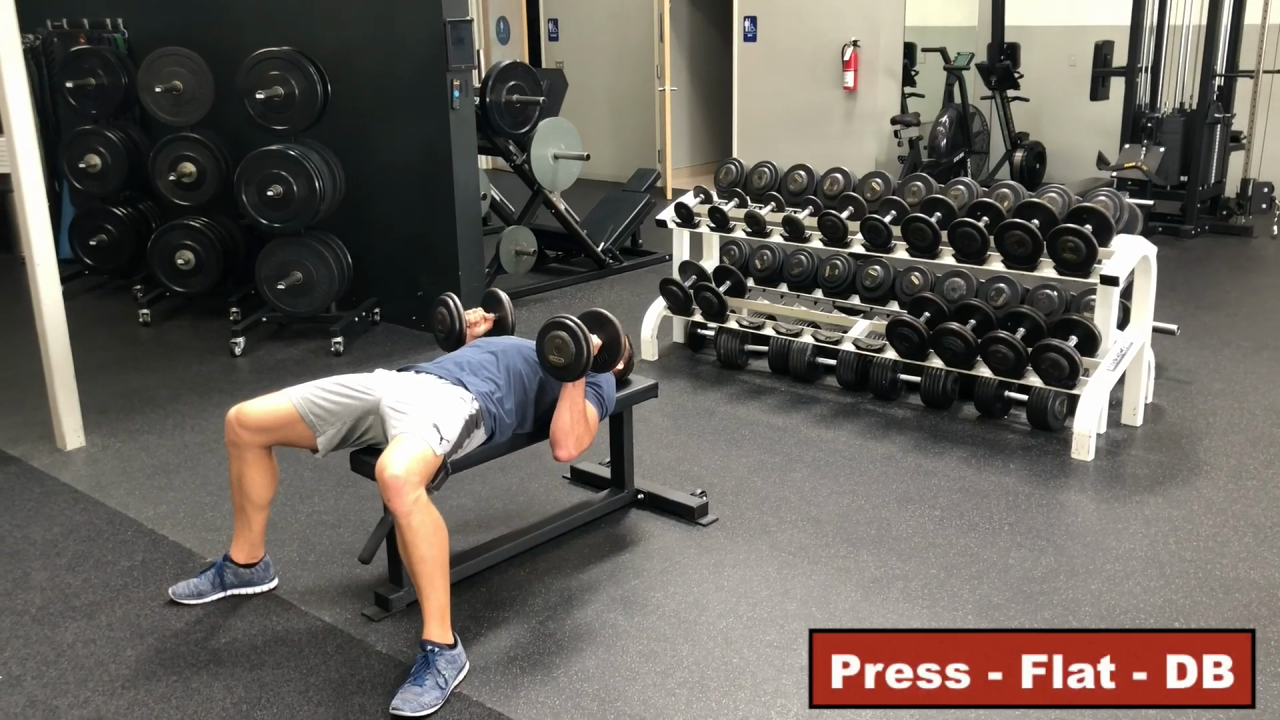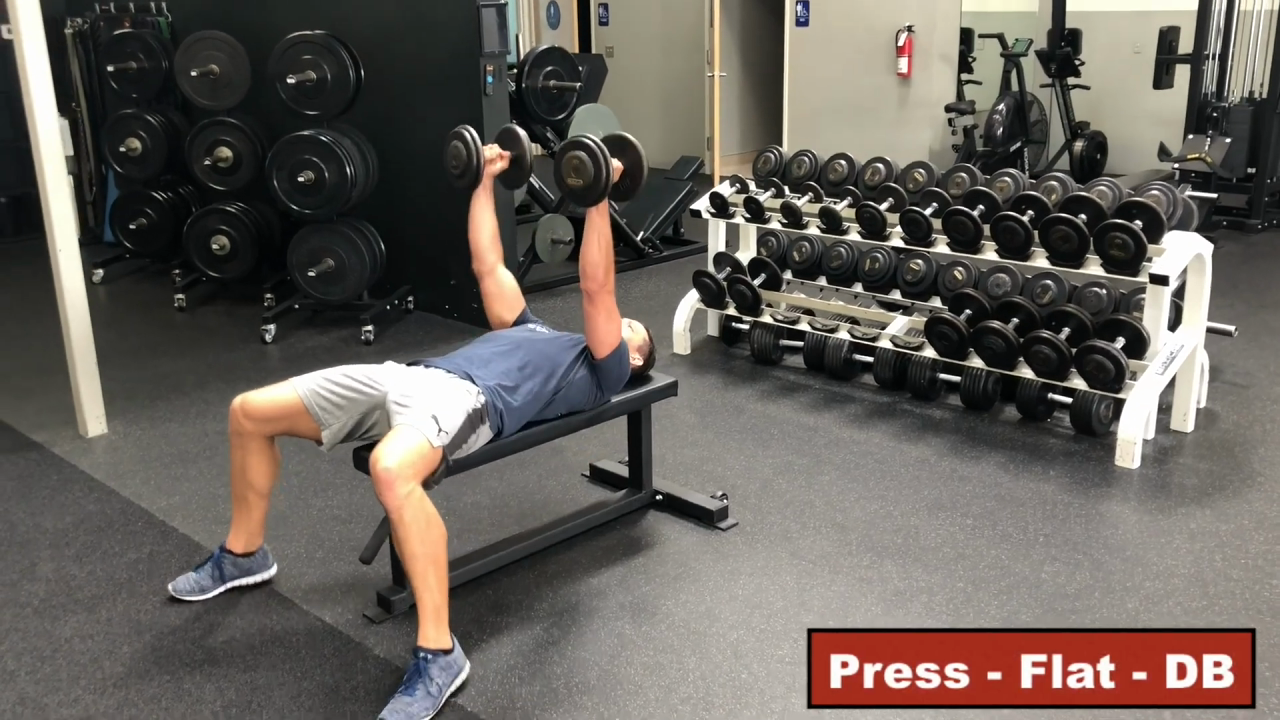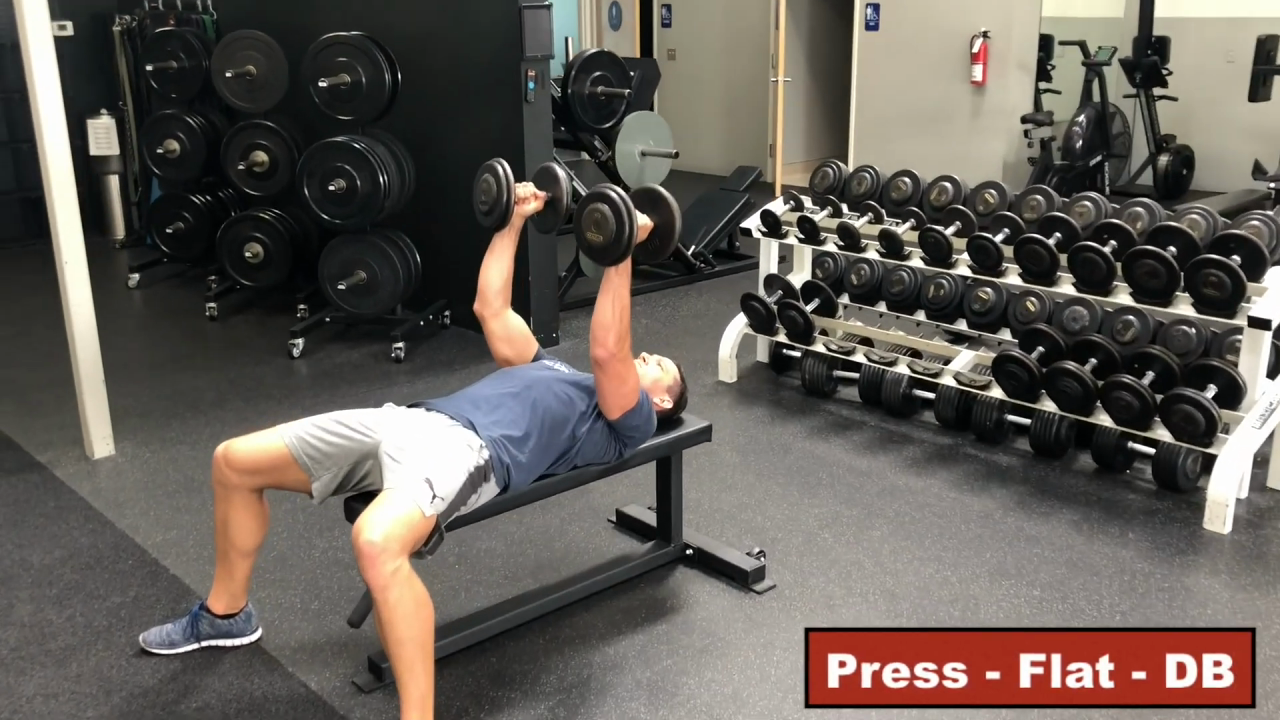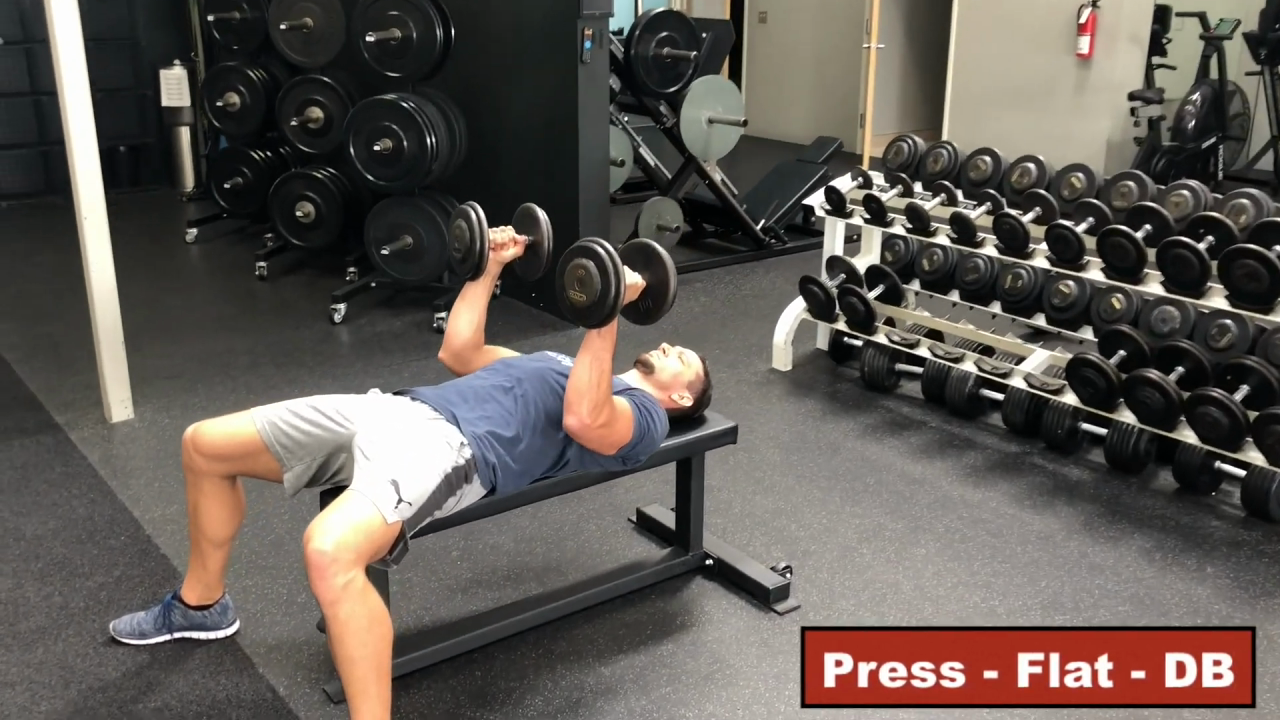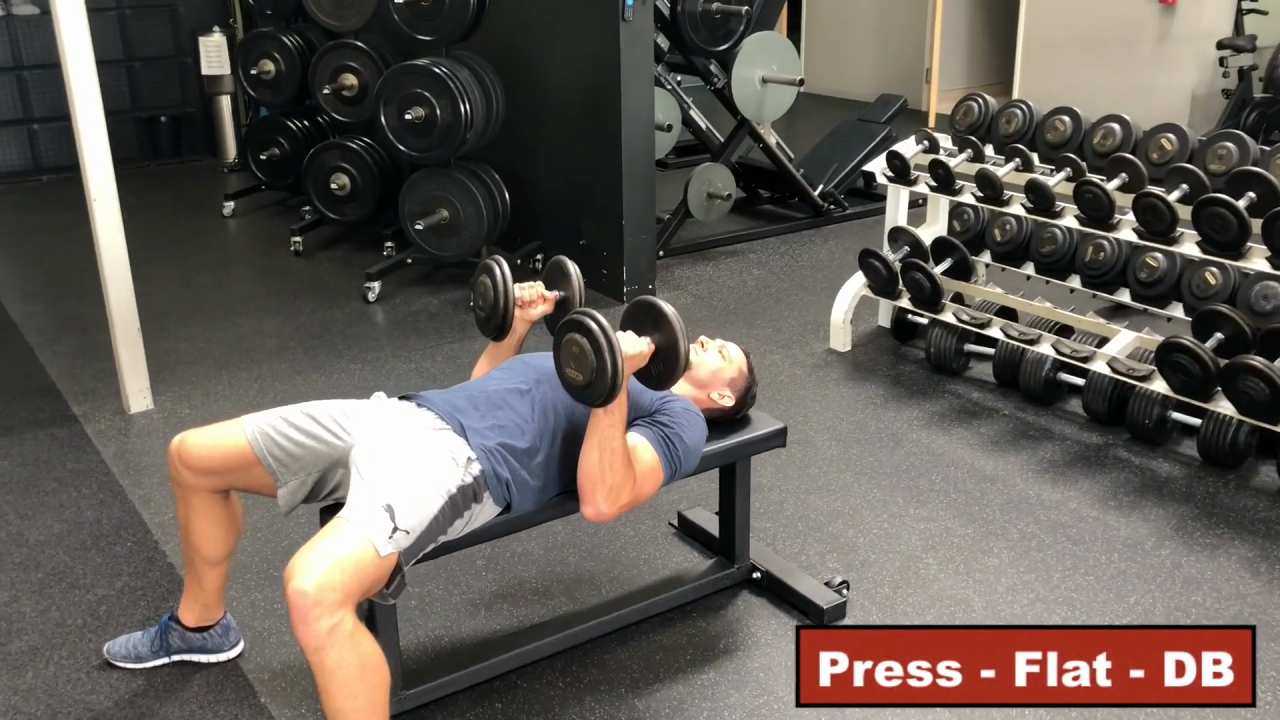
dt=1s
person 1, frame 1
left shoulder: (594, 378)
right shoulder: (540, 350)
left elbow: (565, 447)
right wrist: (468, 338)
left hip: (459, 400)
right hip: (398, 380)
left knee: (399, 479)
right knee: (244, 422)
left ankle: (441, 649)
right ankle: (247, 564)
person 1, frame 2
left shoulder: (605, 369)
right shoulder: (533, 330)
left elbow: (595, 286)
right elbow: (488, 263)
right wrist: (486, 180)
left hip: (467, 396)
right hip: (409, 374)
left knee: (392, 471)
right knee: (248, 412)
left ankle: (437, 654)
right ankle: (244, 553)
person 1, frame 3
left shoulder: (630, 419)
right shoulder: (555, 371)
left elbow: (607, 351)
right elbow: (492, 308)
left wrist: (621, 255)
right wrist: (513, 222)
left hip: (469, 448)
right hip: (409, 418)
left knee: (377, 544)
right knee: (233, 462)
right ankle: (225, 613)
person 1, frame 4
left shoulder: (644, 418)
right shoulder: (563, 366)
left elbow: (582, 420)
right elbow: (458, 350)
left wrist: (607, 315)
right wrist: (491, 267)
left hip: (453, 446)
right hip: (395, 409)
left knee: (330, 553)
right knee: (203, 445)
right ankle: (201, 603)
person 1, frame 5
left shoulder: (679, 423)
left elbow: (600, 501)
left wrist: (615, 381)
right wrist: (517, 324)
left hip: (458, 461)
right hip: (402, 414)
left knee: (314, 593)
right knee: (191, 456)
right ankle: (201, 625)
